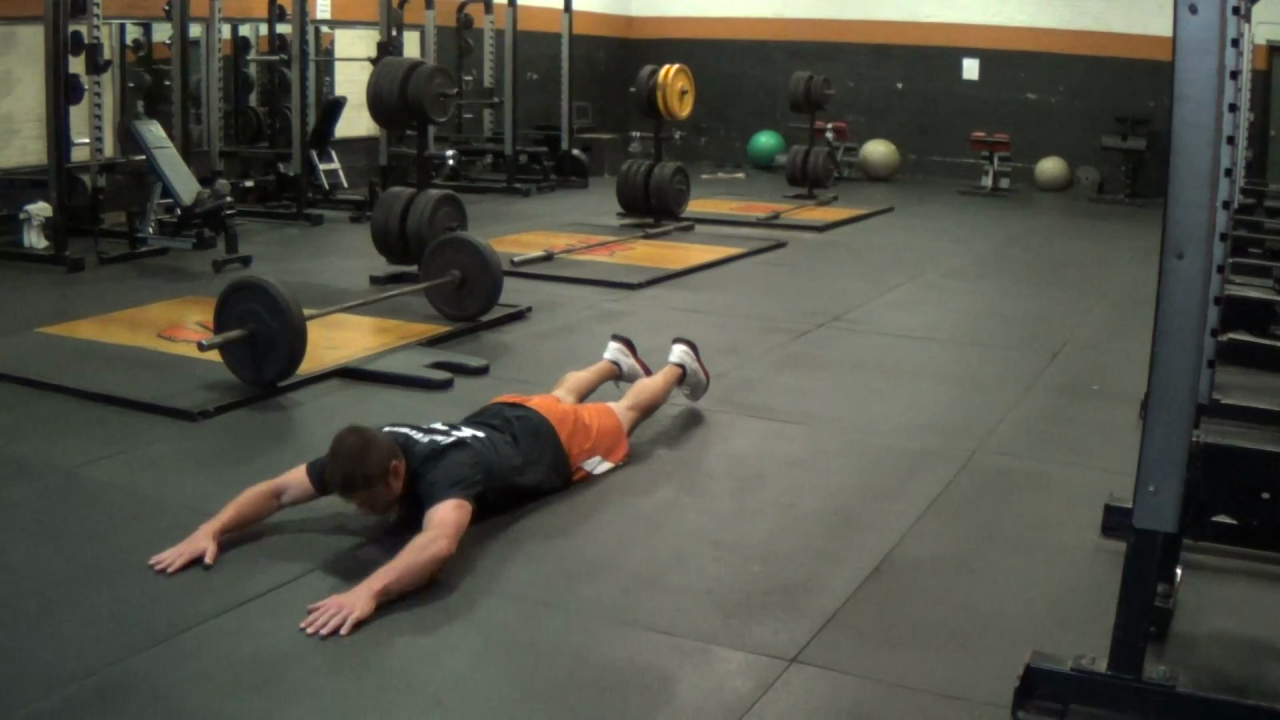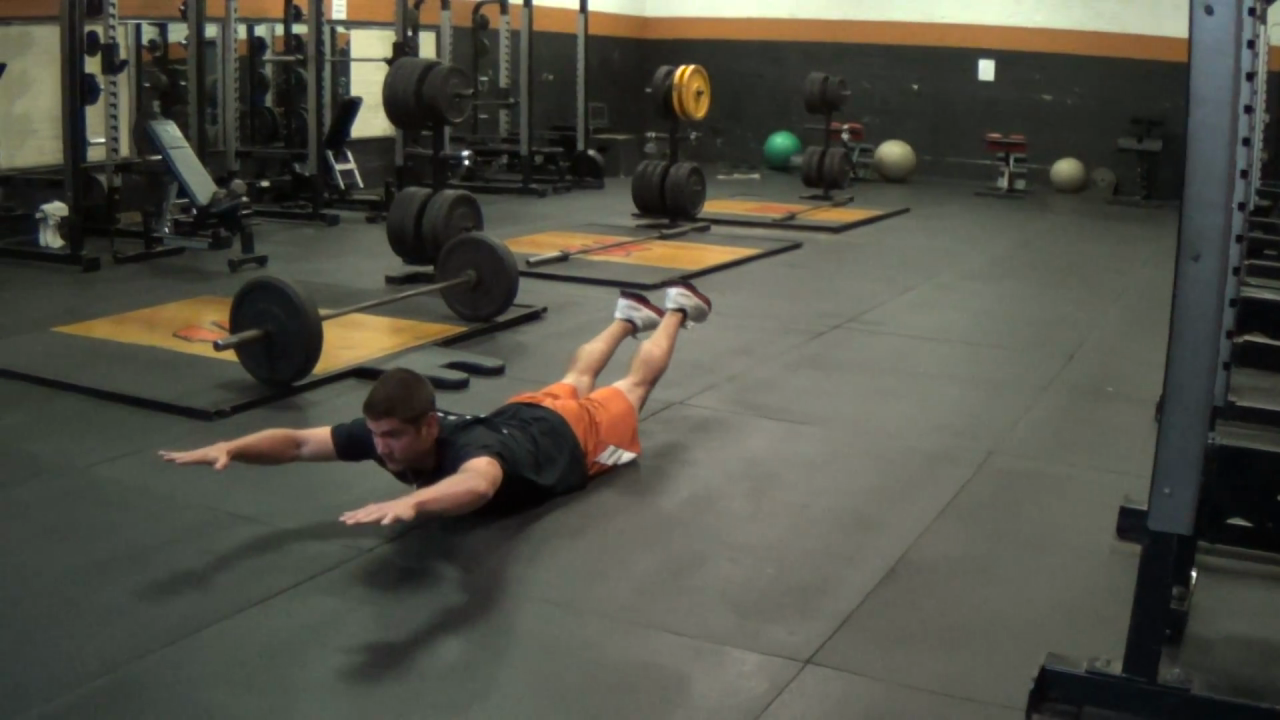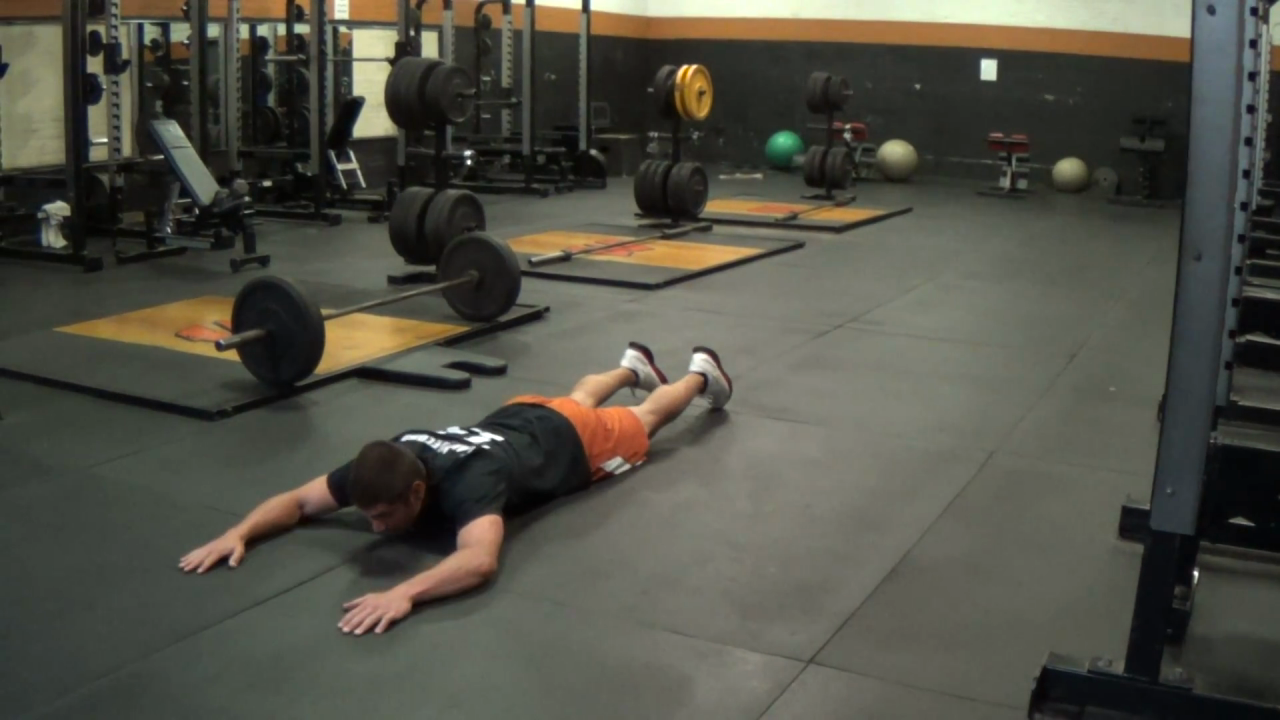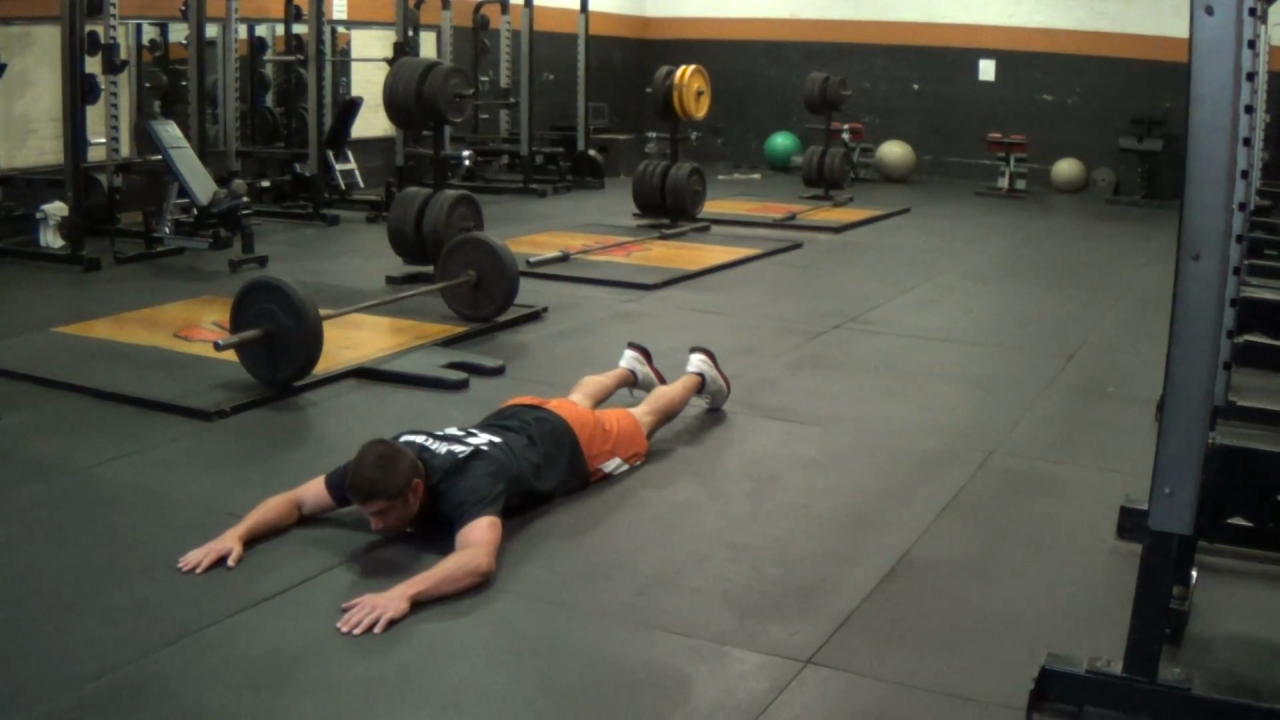
dt=0.7s
person 1, frame 1
left shoulder: (442, 470)
right shoulder: (367, 456)
left elbow: (437, 542)
right elbow: (277, 488)
left wrist: (367, 591)
right wrist: (214, 529)
left hip: (534, 432)
right hip: (499, 418)
left knee: (613, 423)
right knee: (561, 394)
left ankle: (678, 367)
right ankle: (618, 359)
person 1, frame 2
left shoulder: (466, 446)
right shoulder: (385, 430)
left elbow: (478, 487)
right elbow: (297, 442)
left wrist: (410, 500)
right wrist: (229, 447)
left hip: (570, 436)
right hip: (521, 415)
left knee: (632, 389)
right knee: (576, 379)
left ankle: (675, 310)
right ankle: (629, 316)
person 1, frame 3
left shoulder: (467, 482)
right shoulder: (385, 463)
left elbow: (481, 559)
right elbow: (299, 499)
left wrist: (404, 593)
right wrist: (239, 533)
left hip: (570, 443)
right hip: (516, 419)
left knee: (642, 420)
right knee: (579, 397)
left ankle: (701, 372)
right ankle: (634, 365)
person 1, frame 4
left shoulder: (465, 484)
right shoulder: (383, 463)
left elbow: (479, 560)
right elbow: (296, 500)
left wrist: (402, 593)
right wrist: (236, 533)
left hip: (566, 443)
right hip: (513, 421)
left knee: (640, 420)
right knee: (577, 397)
left ankle: (699, 373)
right ankle: (632, 366)
